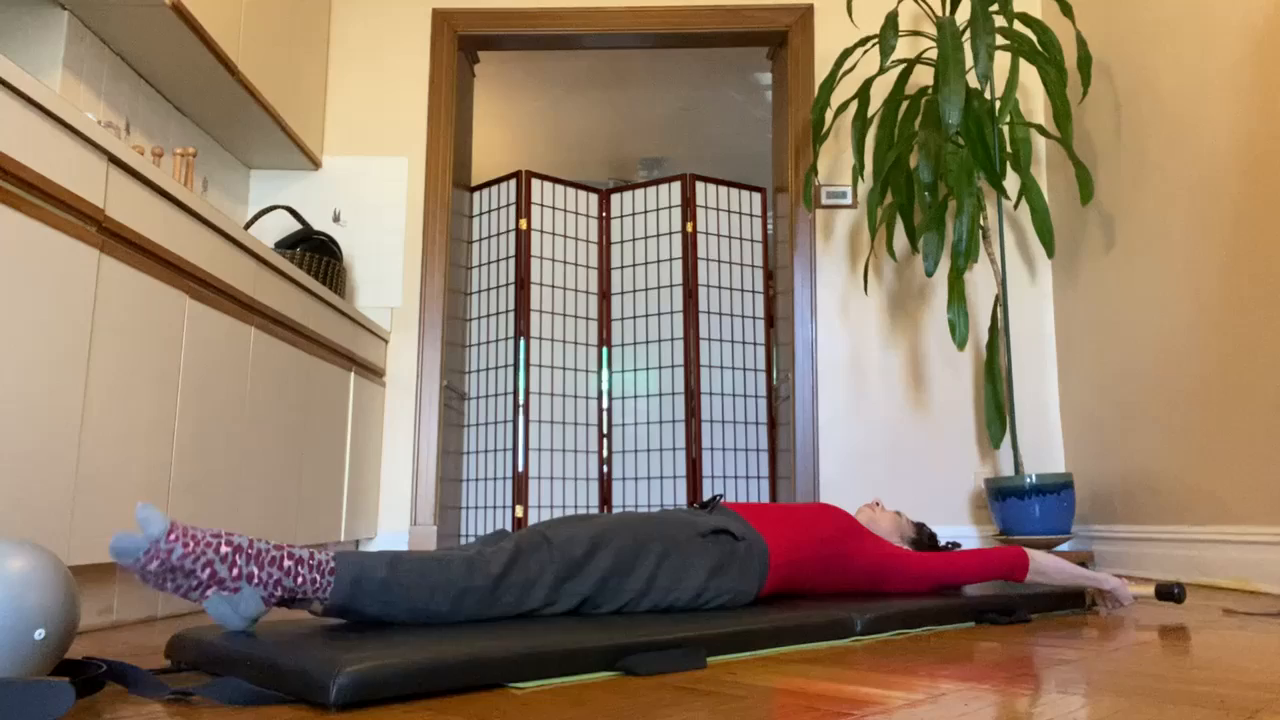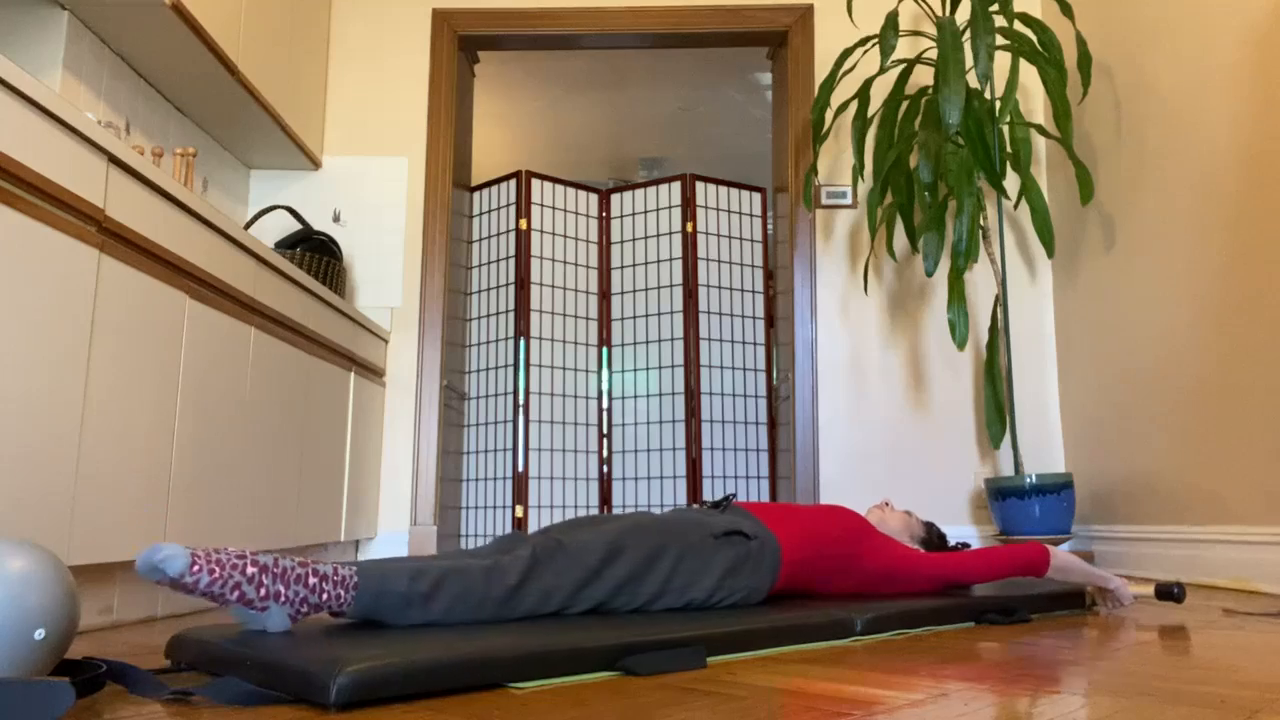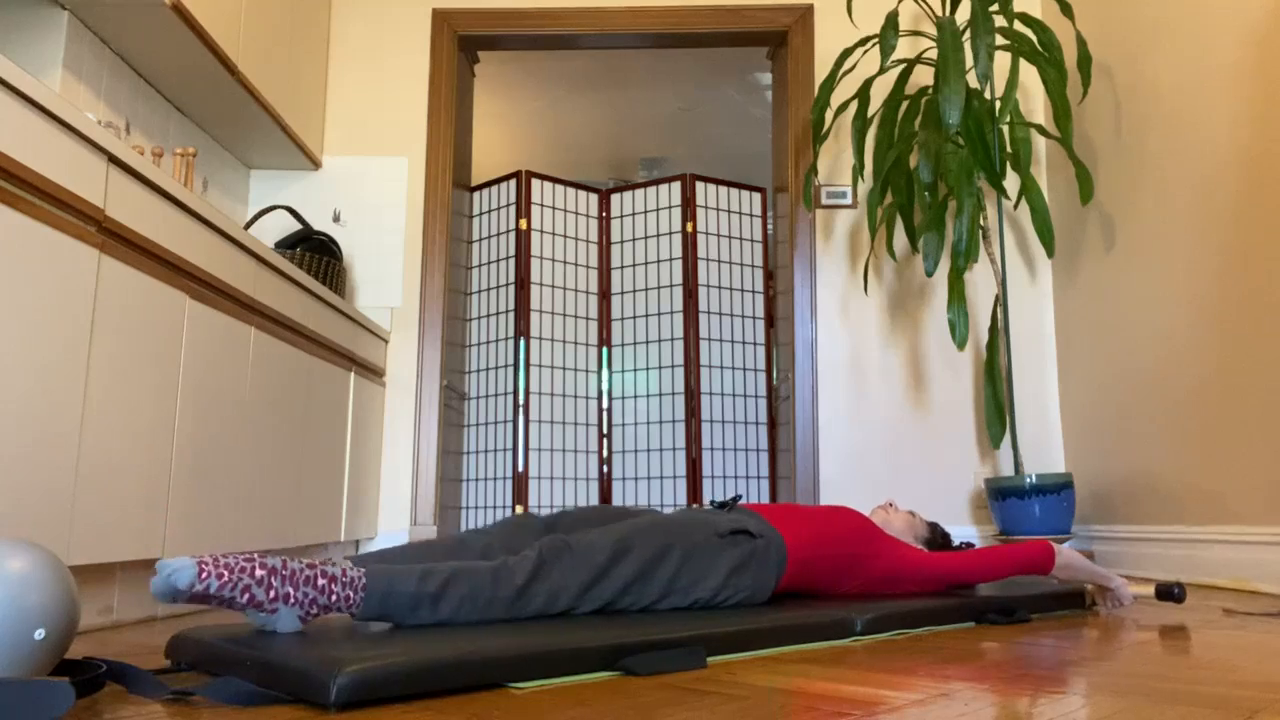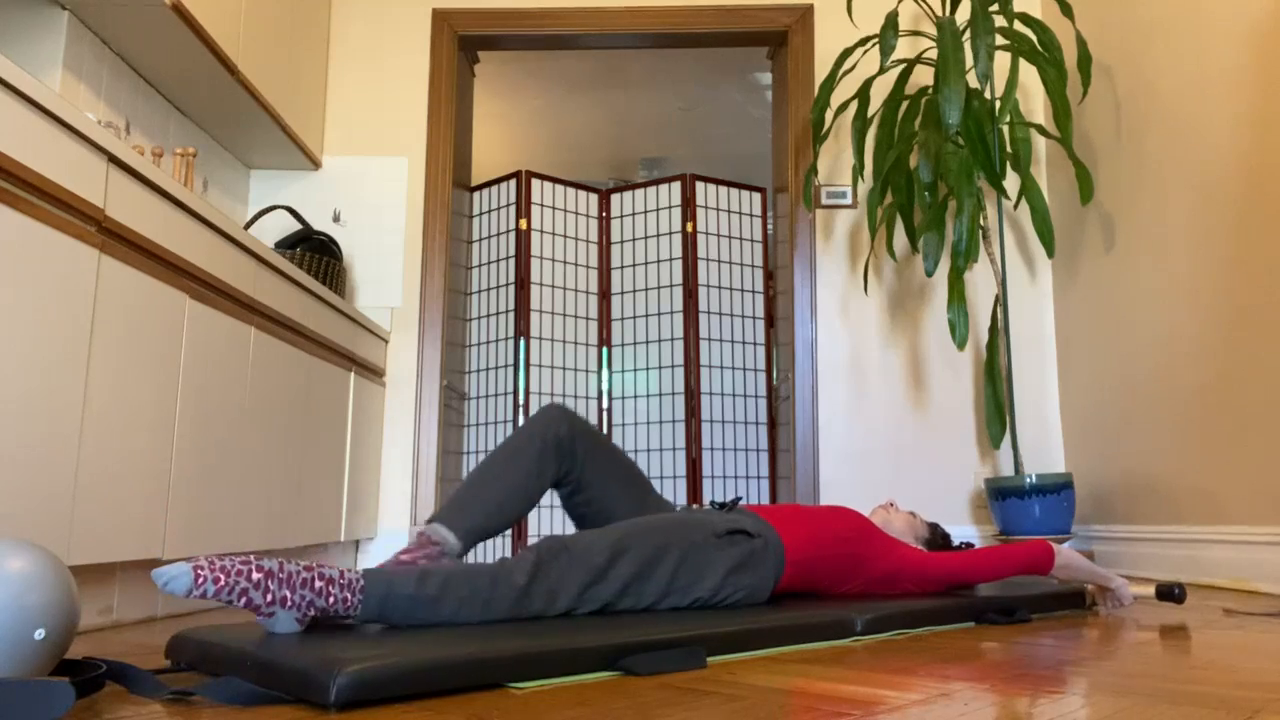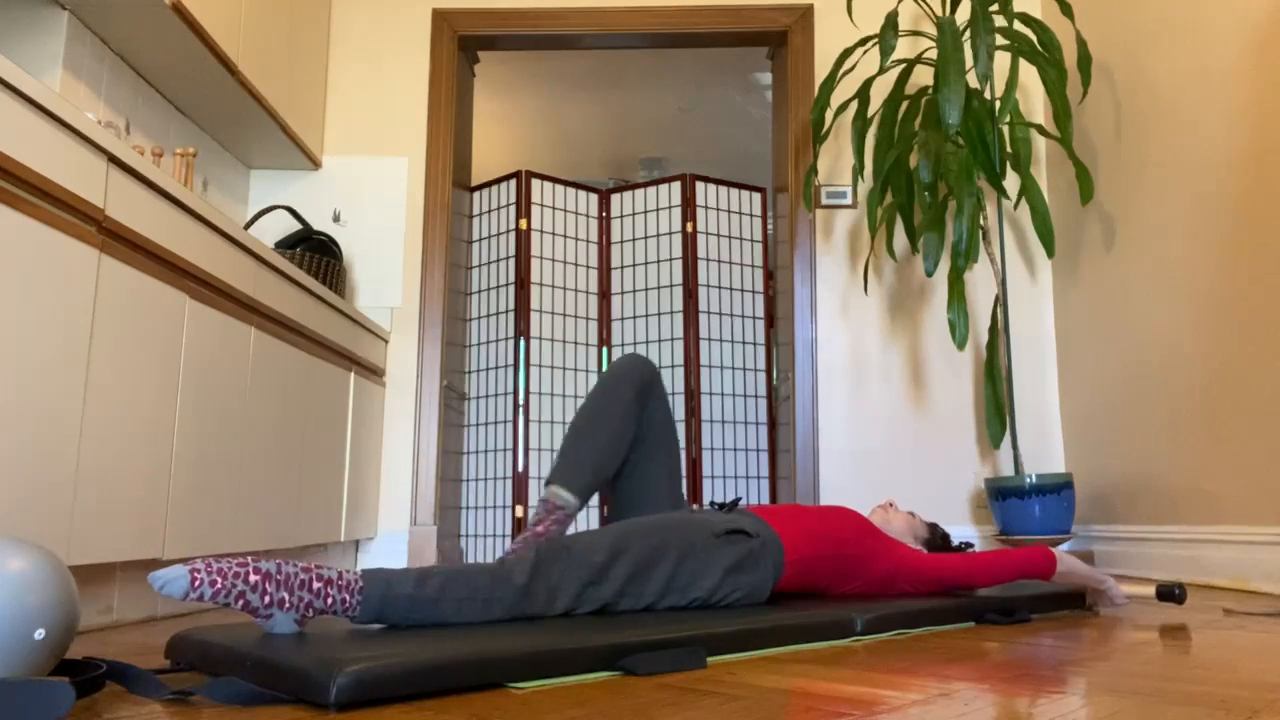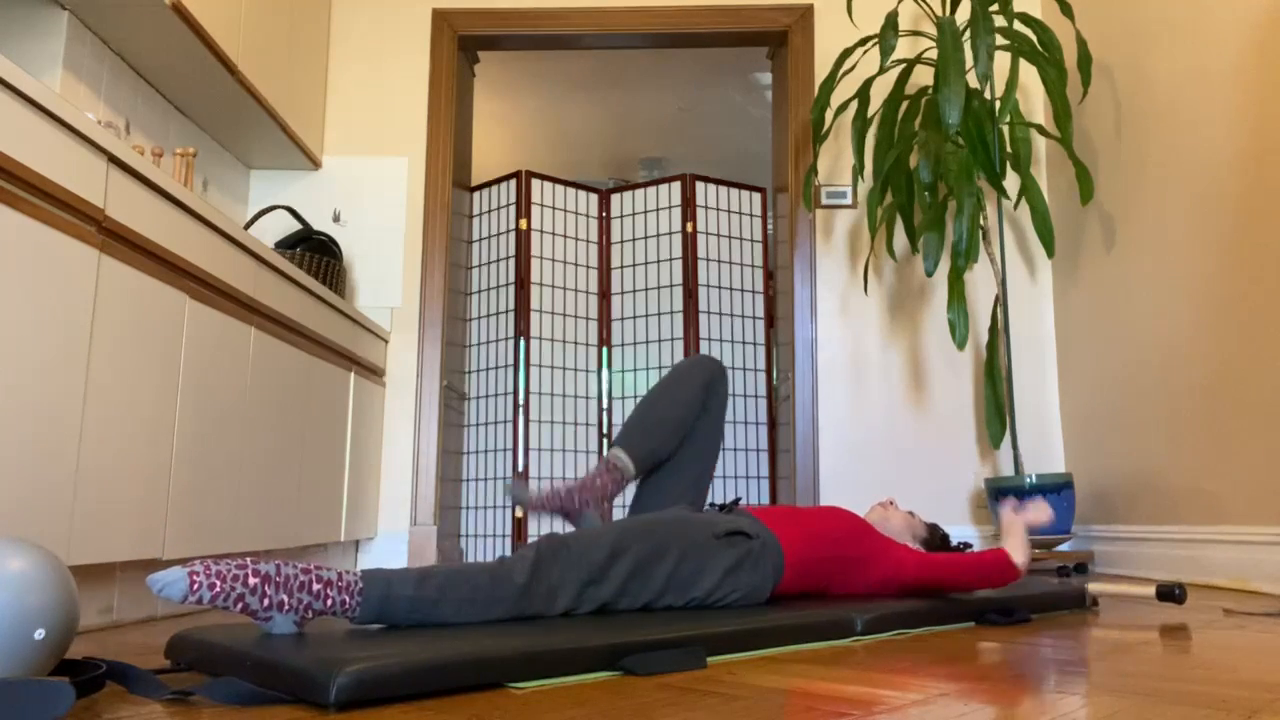
dt=0.3s
person 1, frame 1
left shoulder: (894, 565)
right shoulder: (847, 541)
left elbow: (987, 563)
left wrist: (1079, 575)
left hip: (716, 559)
right hip: (701, 535)
left knee: (494, 582)
right knee: (500, 559)
left ankle: (273, 572)
right ankle: (263, 578)
person 1, frame 2
left shoulder: (902, 562)
right shoulder: (860, 541)
left elbow: (996, 559)
left wrist: (1081, 566)
left hip: (727, 556)
right hip: (706, 532)
left knee: (509, 587)
right knee: (511, 559)
left ankle: (302, 584)
right ankle: (292, 583)
person 1, frame 3
left shoulder: (908, 562)
right shoulder: (855, 536)
left elbow: (1002, 558)
left wrist: (1084, 566)
left hip: (734, 557)
right hip: (704, 532)
left knee: (517, 582)
right knee: (528, 539)
left ankle: (302, 586)
right ankle: (339, 575)
person 1, frame 4
left shoulder: (904, 564)
right shoulder: (859, 537)
left elbow: (997, 561)
left wrist: (1084, 567)
left hip: (731, 559)
right hip: (694, 532)
left knee: (524, 585)
right knee: (553, 429)
left ankle: (317, 591)
right ankle: (420, 555)
person 1, frame 5
left shoulder: (904, 564)
right shoulder: (850, 533)
left elbow: (995, 564)
left wrist: (1074, 572)
left hip: (731, 559)
right hip: (693, 532)
left knee: (526, 588)
right knee: (632, 378)
left ankle: (303, 589)
right ankle: (553, 526)
person 1, frame 6
left shoulder: (898, 561)
right shoulder: (850, 535)
left elbow: (995, 569)
left wrist: (1017, 530)
left hip: (732, 557)
right hip: (694, 529)
left knee: (532, 584)
right knee: (703, 378)
left ankle: (303, 589)
right ankle: (594, 491)
